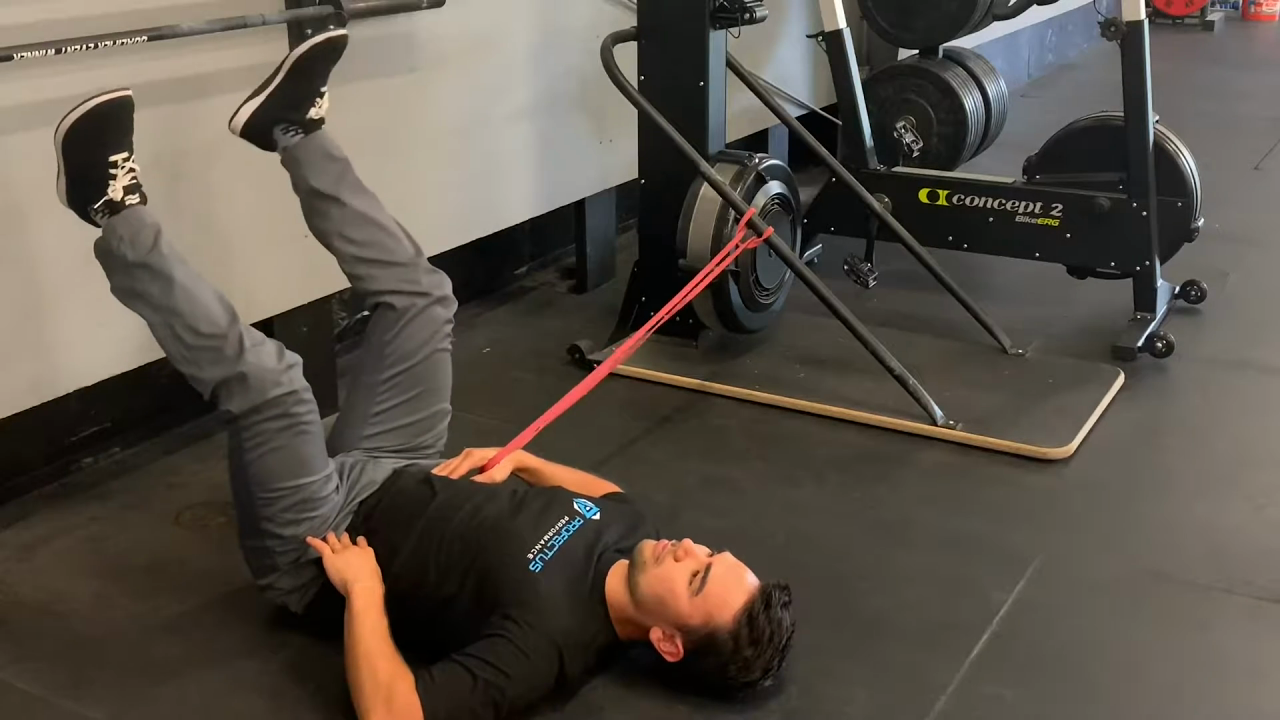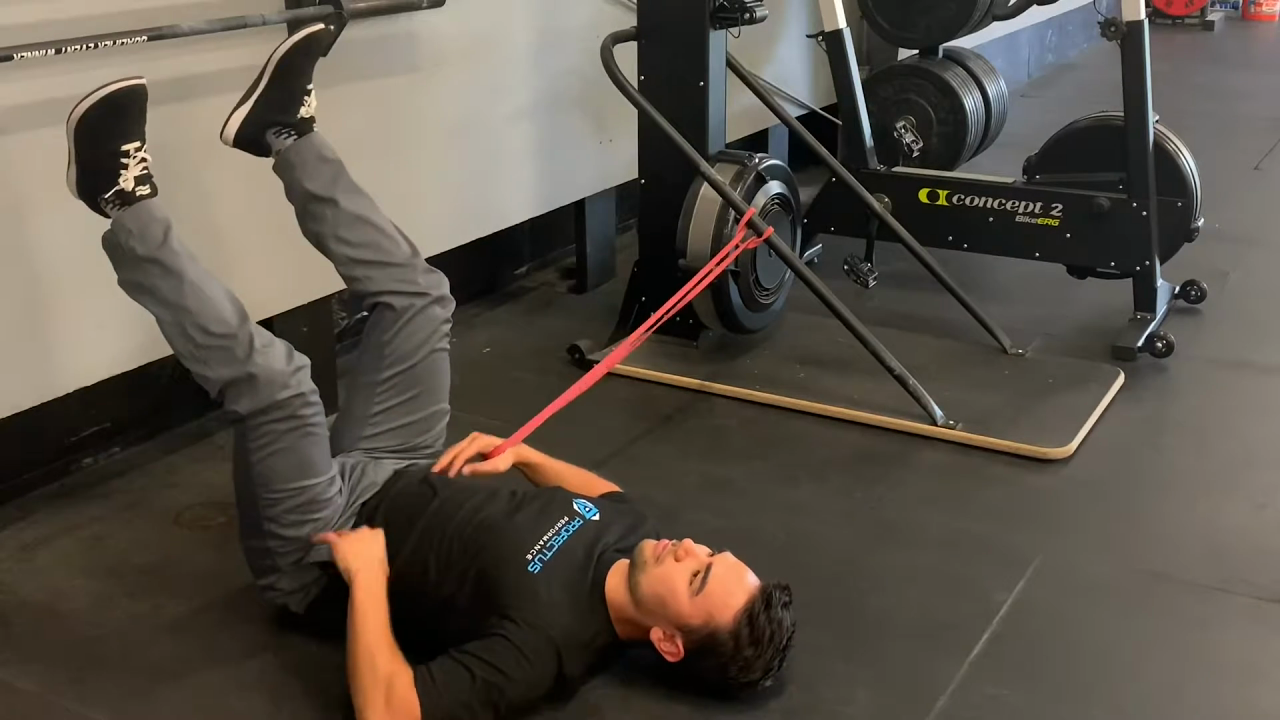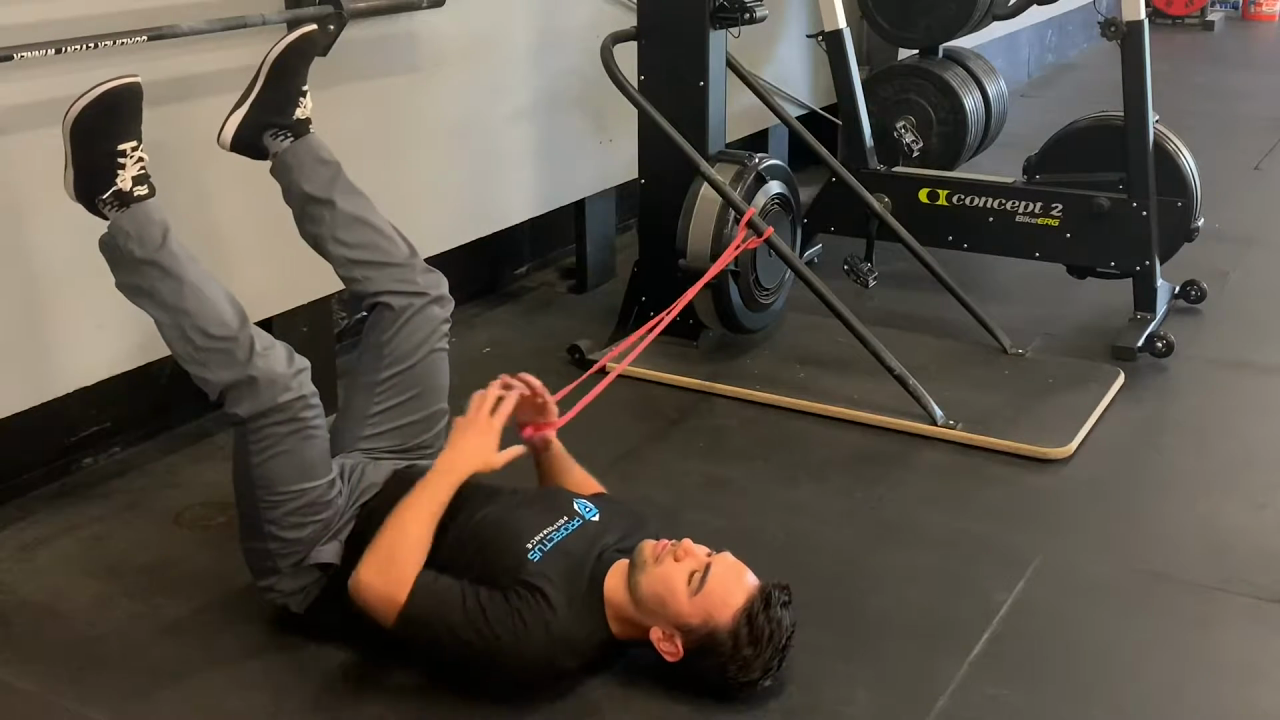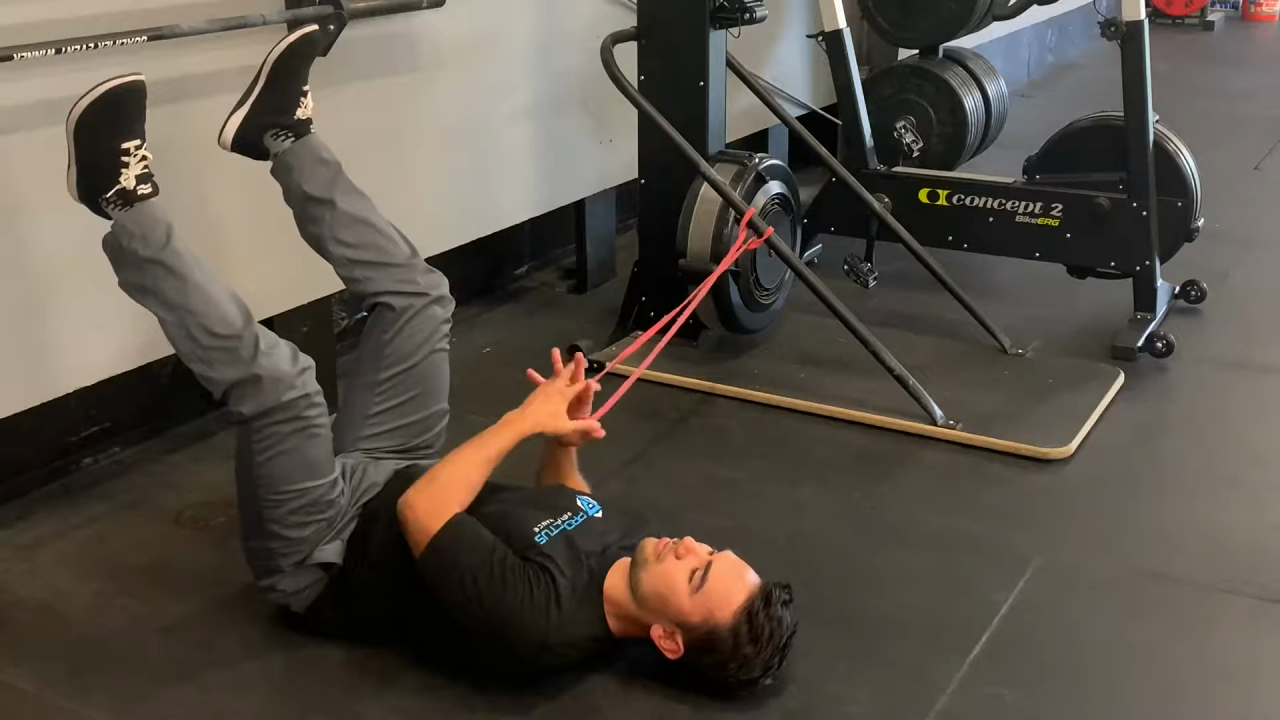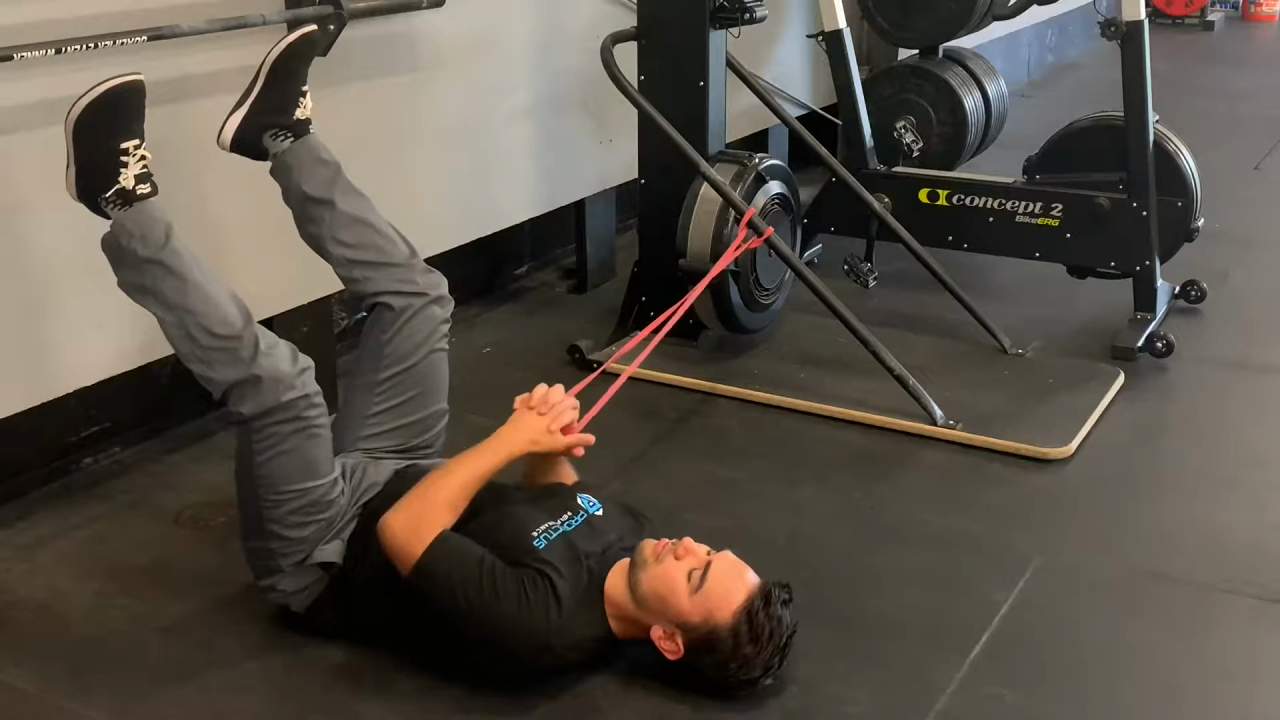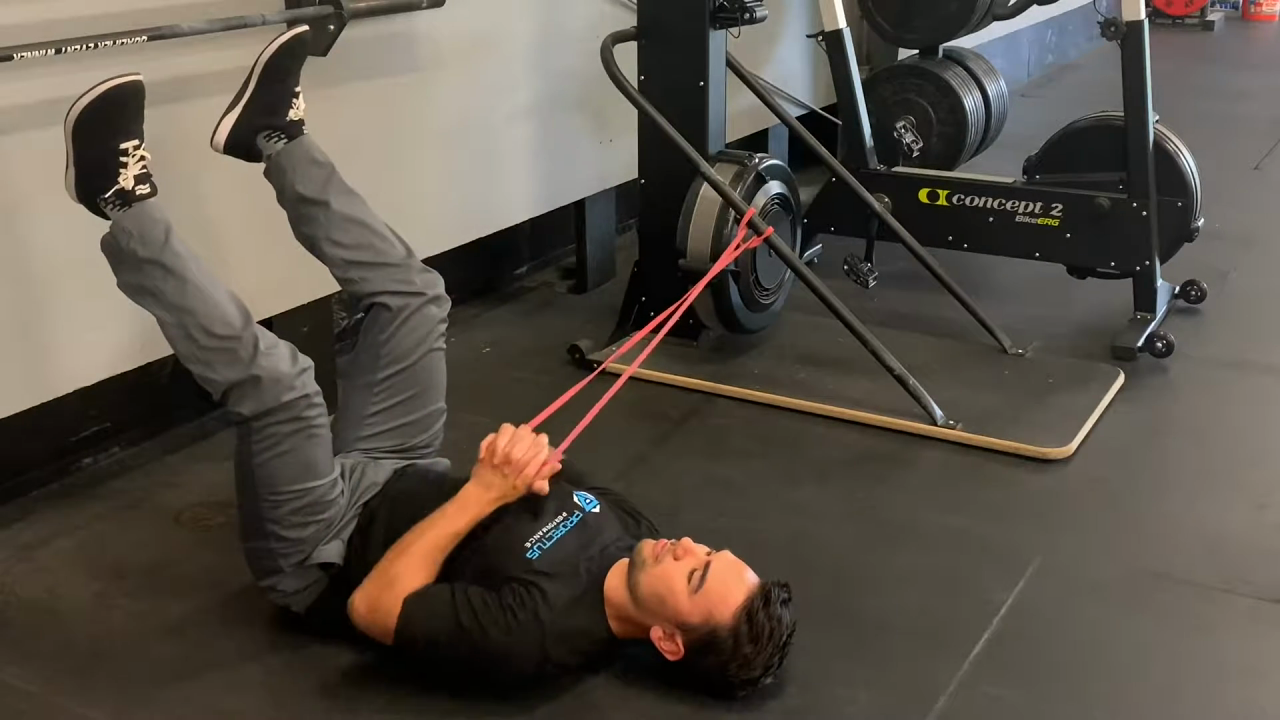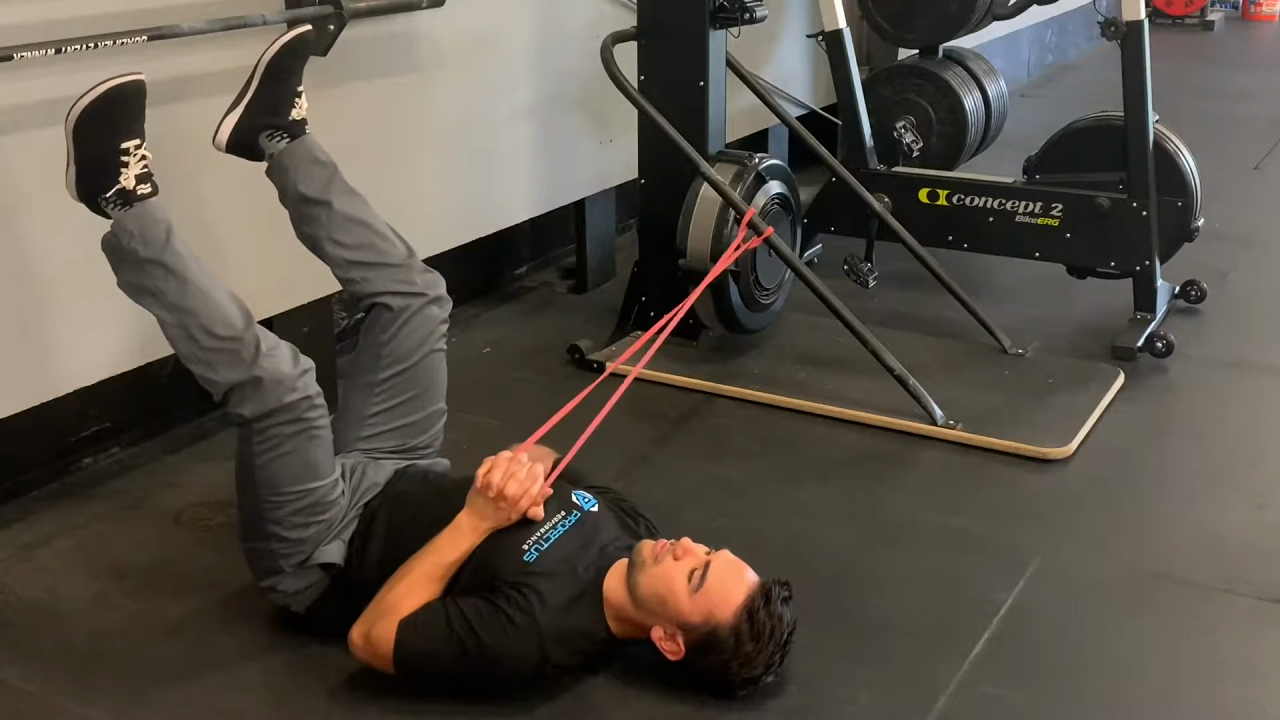
dt=0.3s
person 1, frame 1
left shoulder: (550, 638)
right shoulder: (628, 538)
right elbow: (603, 490)
left wrist: (363, 589)
right wrist: (520, 460)
left hip: (319, 549)
right hip: (393, 481)
left knee: (264, 374)
right knee: (421, 295)
left ankle: (118, 214)
right ankle: (294, 131)
person 1, frame 2
left shoulder: (550, 640)
right shoulder: (628, 538)
right elbow: (599, 488)
left wrist: (366, 569)
right wrist: (522, 453)
left hip: (319, 551)
right hip: (389, 480)
left knee: (271, 376)
right knee: (416, 294)
left ankle: (128, 205)
right ankle: (285, 133)
person 1, frame 3
left shoulder: (545, 633)
right shoulder: (626, 537)
left elbow: (377, 588)
left wrist: (455, 459)
right wrist: (544, 442)
left hip: (322, 554)
right hip: (379, 479)
left knee: (271, 377)
right knee: (416, 293)
left ankle: (125, 205)
right ankle: (281, 134)
person 1, frame 4
left shoulder: (543, 622)
right shoulder: (624, 543)
left elbow: (420, 513)
left wrist: (525, 421)
right wrist: (562, 438)
left hip: (319, 555)
right hip: (380, 475)
left knee: (274, 375)
right knee: (416, 294)
left ankle: (127, 204)
right ankle: (282, 135)
person 1, frame 5
left shoulder: (543, 626)
right shoulder: (625, 532)
left elbow: (402, 530)
right elbow: (551, 495)
left wrist: (514, 435)
right wrist: (552, 445)
left hip: (319, 557)
right hip: (385, 475)
left knee: (274, 376)
right knee: (415, 294)
left ankle: (128, 206)
right ankle: (282, 136)
person 1, frame 6
left shoulder: (543, 631)
right shoulder: (625, 531)
left elbow: (372, 610)
right elbow: (545, 461)
left wrist: (479, 497)
right wrist: (520, 455)
left hip: (319, 553)
right hip: (392, 479)
left knee: (273, 376)
right knee: (410, 293)
left ankle: (126, 205)
right ankle: (275, 139)
person 1, frame 7
left shoulder: (543, 633)
right shoulder: (623, 528)
left elbow: (373, 639)
right elbow: (544, 460)
left wrist: (475, 521)
right wrist: (518, 468)
left hip: (319, 553)
right hip: (393, 477)
left knee: (275, 377)
right knee: (413, 294)
left ankle: (128, 203)
right ankle: (278, 137)
